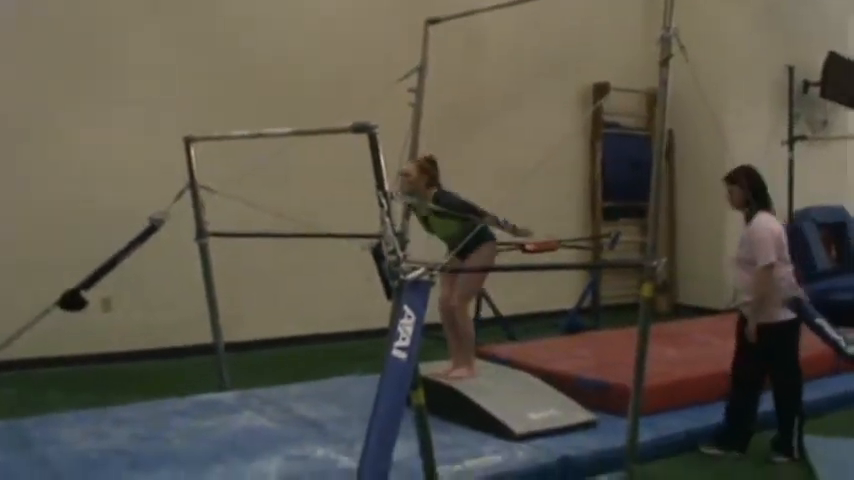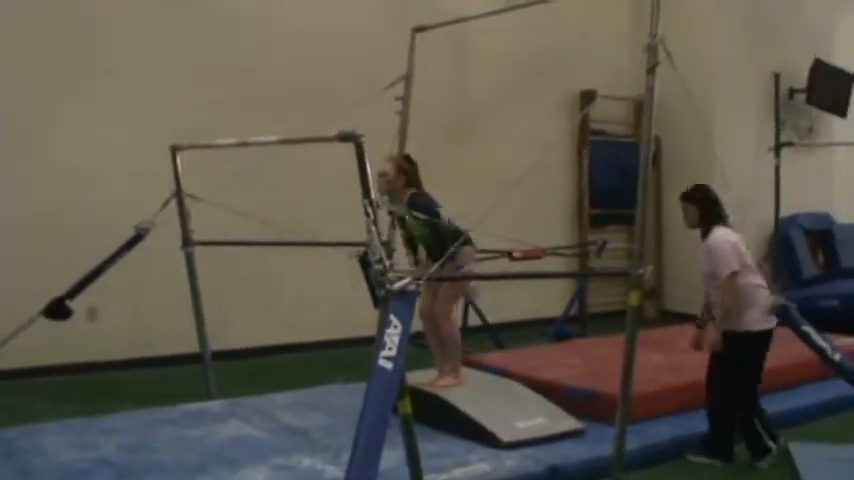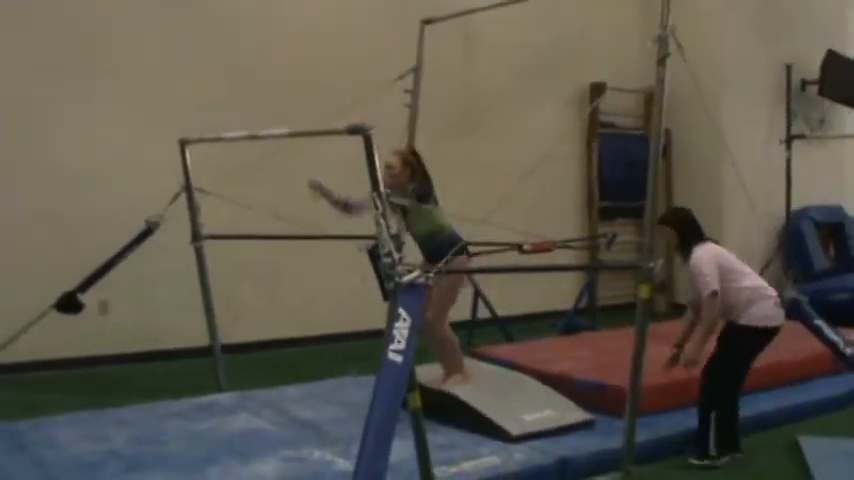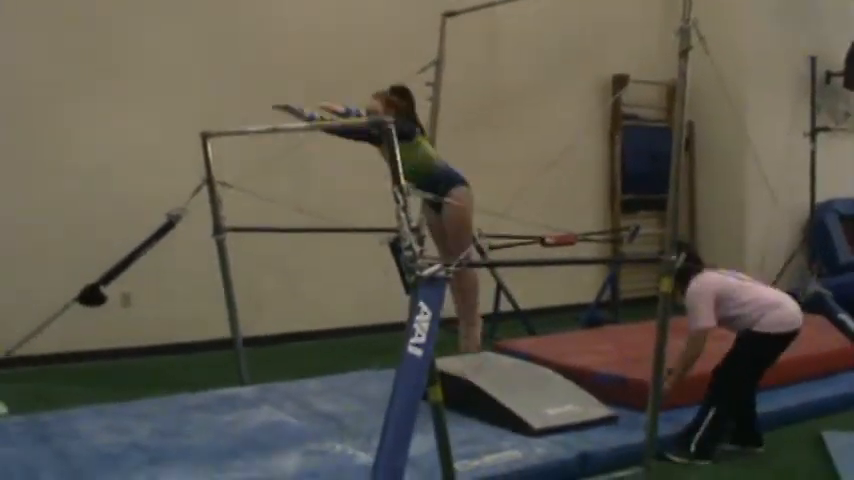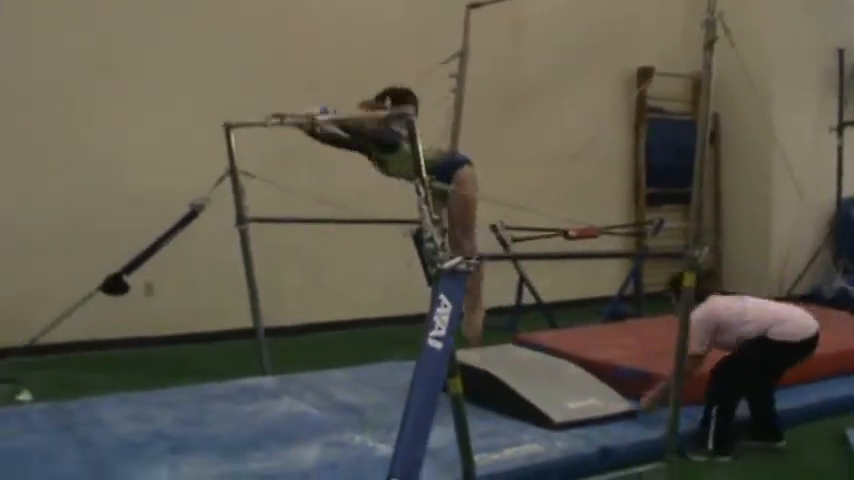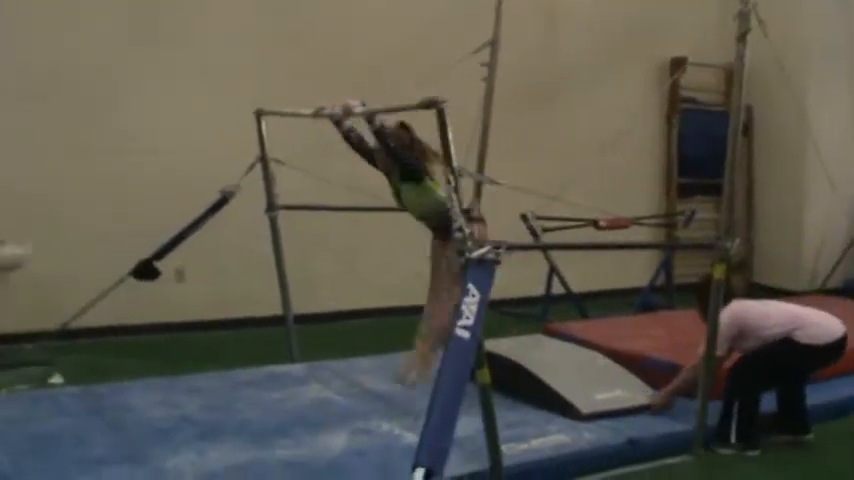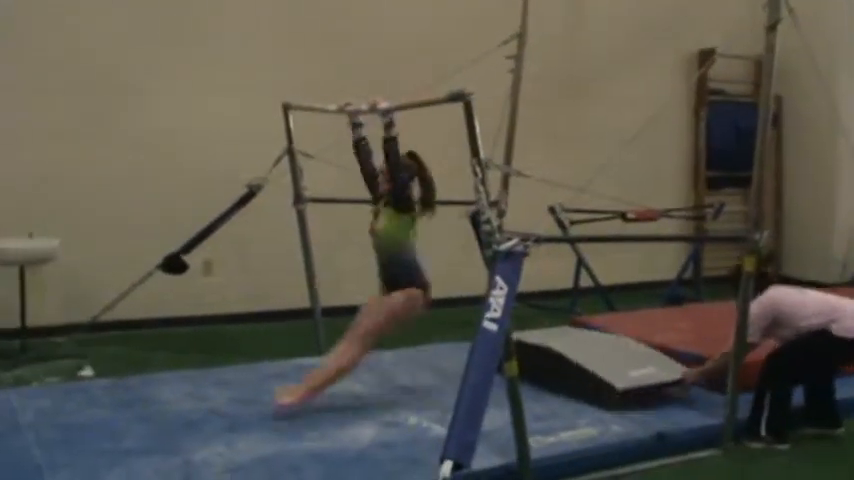
dt=0.2s
person 1, frame 1
left shoulder: (443, 200)
right shoulder: (415, 203)
left elbow: (481, 215)
left wrist: (512, 229)
left hip: (480, 247)
right hip: (457, 251)
left knee: (457, 304)
right knee: (445, 304)
left ankle: (468, 365)
right ankle: (457, 362)
person 1, frame 2
left shoulder: (420, 202)
right shoulder: (394, 205)
left elbow: (449, 233)
left wrist: (462, 273)
right wrist: (416, 263)
left hip: (458, 251)
right hip: (435, 256)
left knee: (442, 313)
right knee: (426, 311)
left ankle: (455, 373)
right ankle: (443, 370)
person 1, frame 3
left shoulder: (422, 191)
right shoulder: (394, 196)
right elbow: (354, 207)
right wrist: (328, 194)
left hip: (455, 255)
right hip: (433, 258)
left knee: (434, 320)
right knee: (421, 318)
left ankle: (460, 371)
right ankle: (450, 370)
person 1, frame 4
left shoulder: (405, 130)
right shoulder: (382, 137)
left elbow: (370, 122)
right elbow: (347, 130)
left wrist: (341, 111)
right wrist: (311, 117)
left hip: (453, 191)
right hip: (432, 199)
left knee: (461, 264)
right knee: (449, 264)
left ankle: (472, 323)
right ankle: (467, 323)
person 1, frame 5
left shoulder: (387, 139)
right shoulder: (369, 145)
left elbow: (357, 128)
right elbow: (336, 138)
right wrist: (307, 124)
left hip: (458, 174)
right hip: (437, 185)
left knee: (465, 243)
right knee: (455, 247)
left ankle: (474, 308)
right ankle: (471, 309)
person 1, frame 6
left shoulder: (412, 169)
right shoulder: (395, 172)
left elbow: (389, 143)
right elbow: (364, 147)
left wrist: (362, 110)
right wrist: (339, 119)
left hip: (467, 226)
right hip: (445, 231)
left knee: (447, 294)
right knee: (437, 293)
left ankle: (423, 357)
right ankle: (421, 355)
person 1, frame 7
left shoulder: (403, 204)
right shoulder: (384, 201)
left elbow: (396, 162)
right elbow: (365, 160)
left wrist: (387, 118)
right wrist: (355, 123)
left hip: (411, 289)
right hip: (395, 288)
left knee: (357, 339)
right knee: (355, 336)
left ankle: (306, 390)
person 2, frame 1
left shoulder: (762, 226)
right shoulder: (754, 223)
left elbow: (766, 276)
left wrist: (753, 319)
right wrist: (748, 316)
left hip: (777, 318)
right hip: (758, 315)
left knee: (784, 383)
right knee: (743, 378)
left ankle: (789, 446)
right ankle: (732, 440)
person 2, frame 2
left shoulder: (720, 240)
right shoulder: (713, 238)
left elbow: (731, 288)
right elbow: (713, 291)
left wrist: (716, 330)
right wrist: (702, 325)
left hip: (751, 325)
right hip: (734, 324)
left knee: (740, 389)
right knee: (719, 387)
left ankle: (765, 445)
right ankle: (717, 449)
person 2, frame 3
left shoulder: (700, 258)
right shoulder: (702, 253)
left elbow: (712, 309)
right elbow: (696, 309)
left wrist: (695, 348)
right wrist: (680, 345)
left hip: (759, 316)
right hip: (749, 316)
left knee: (715, 379)
right knee: (723, 379)
left ankle: (713, 450)
right ankle: (727, 443)
person 2, frame 4
left shoulder: (697, 289)
right shoulder: (708, 279)
left elbow: (695, 344)
right elbow: (697, 339)
left wrist: (673, 381)
right wrist: (676, 370)
left hip: (775, 323)
right hip: (787, 317)
left knee: (724, 382)
right knee: (739, 380)
left ankle: (694, 449)
right ankle: (746, 437)
person 2, frame 5
left shoulder: (701, 315)
right shoulder: (715, 305)
left elbow: (687, 365)
right elbow: (694, 361)
left wrist: (654, 395)
right wrist: (664, 389)
left hip: (790, 335)
right hip: (804, 329)
left knee: (724, 378)
right knee: (756, 377)
left ankle: (715, 446)
right ankle: (767, 433)
person 2, frame 6
left shoulder: (725, 320)
right shoulder: (740, 310)
left elbow: (701, 367)
left wrist: (667, 394)
left hip: (817, 340)
right hip: (832, 335)
left knee: (743, 374)
right knee: (787, 368)
left ankle: (740, 440)
right ankle: (795, 427)
person 2, frame 7
left shoulder: (761, 306)
right shoulder: (774, 297)
left elbow: (733, 354)
left wrist: (698, 373)
left knee: (776, 368)
right knee: (813, 361)
left ankle: (771, 433)
right ankle: (825, 420)
